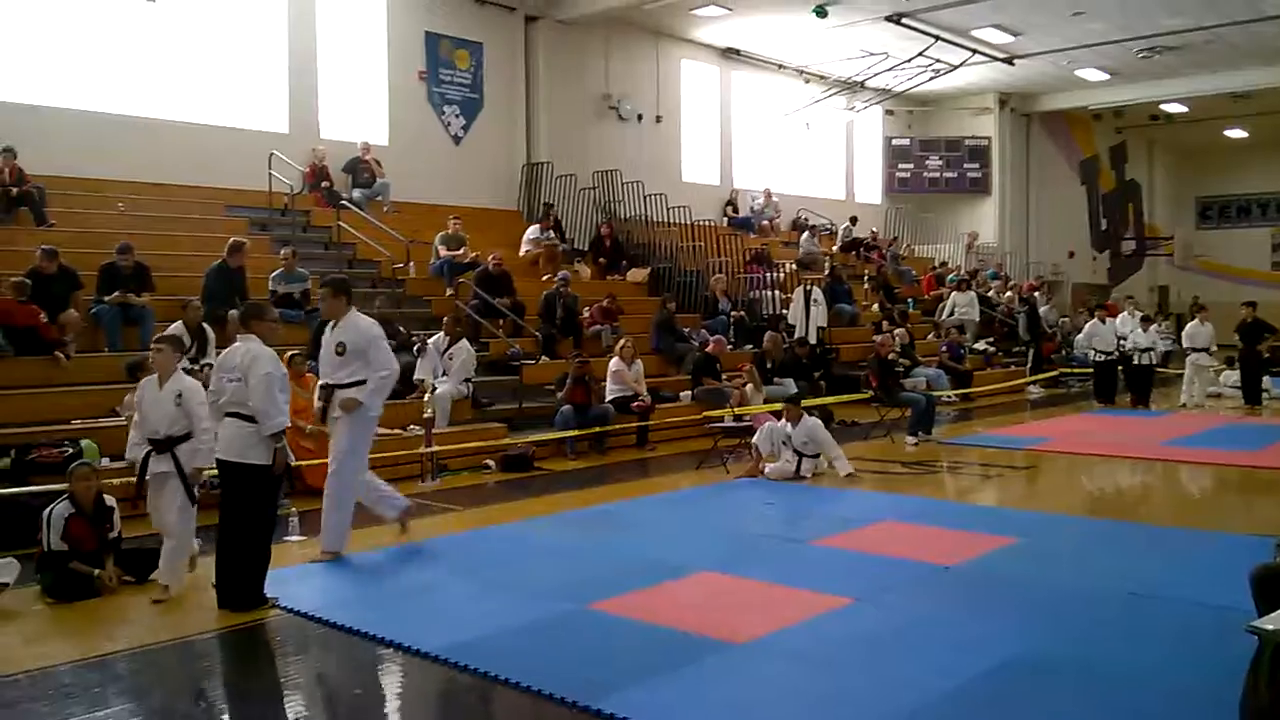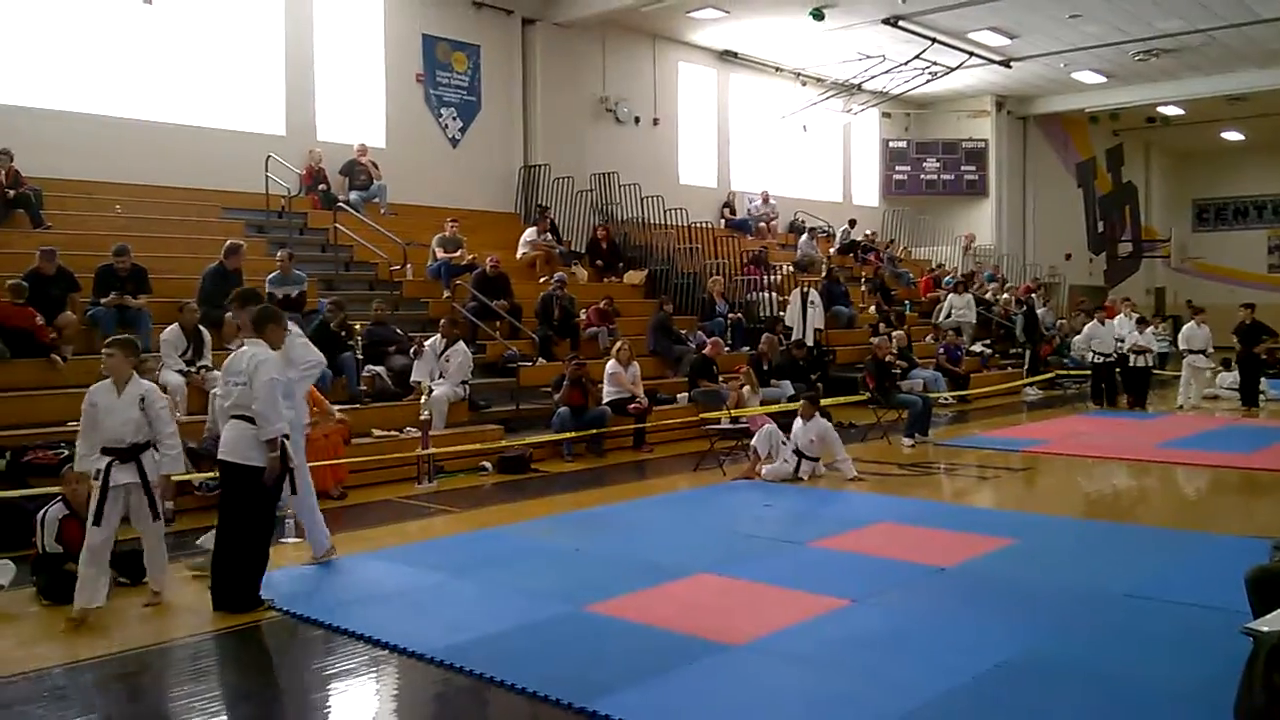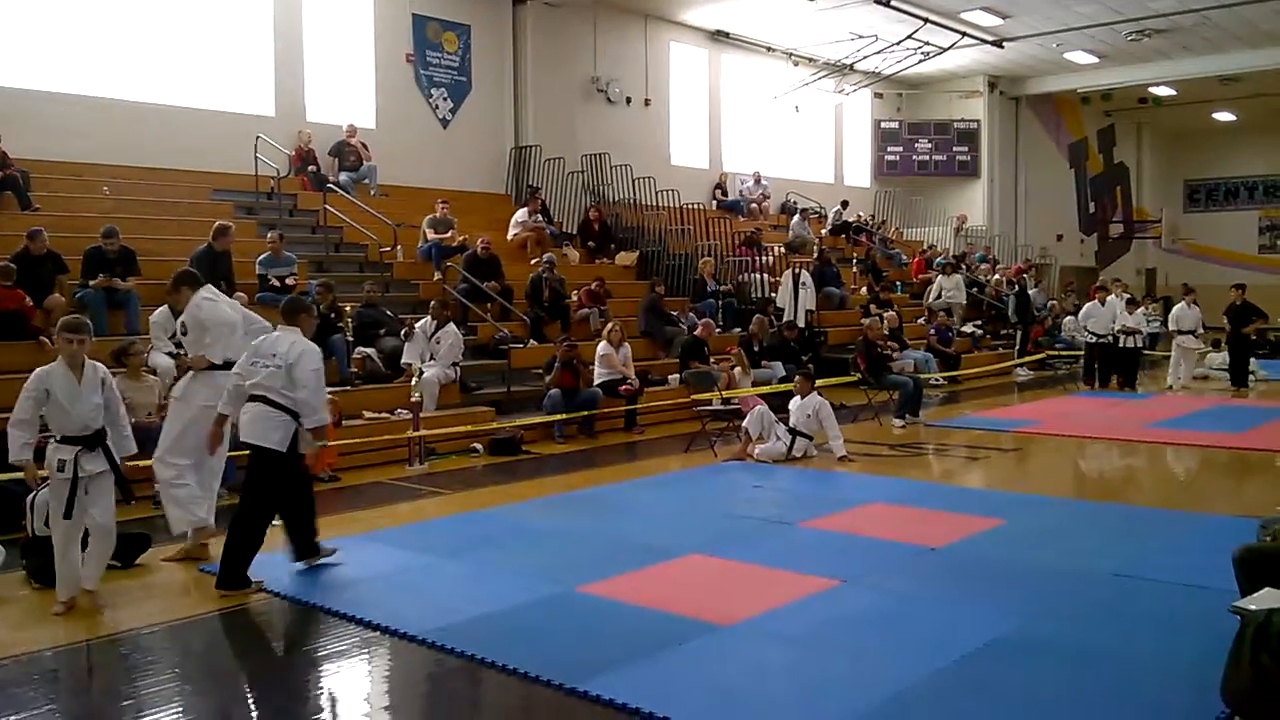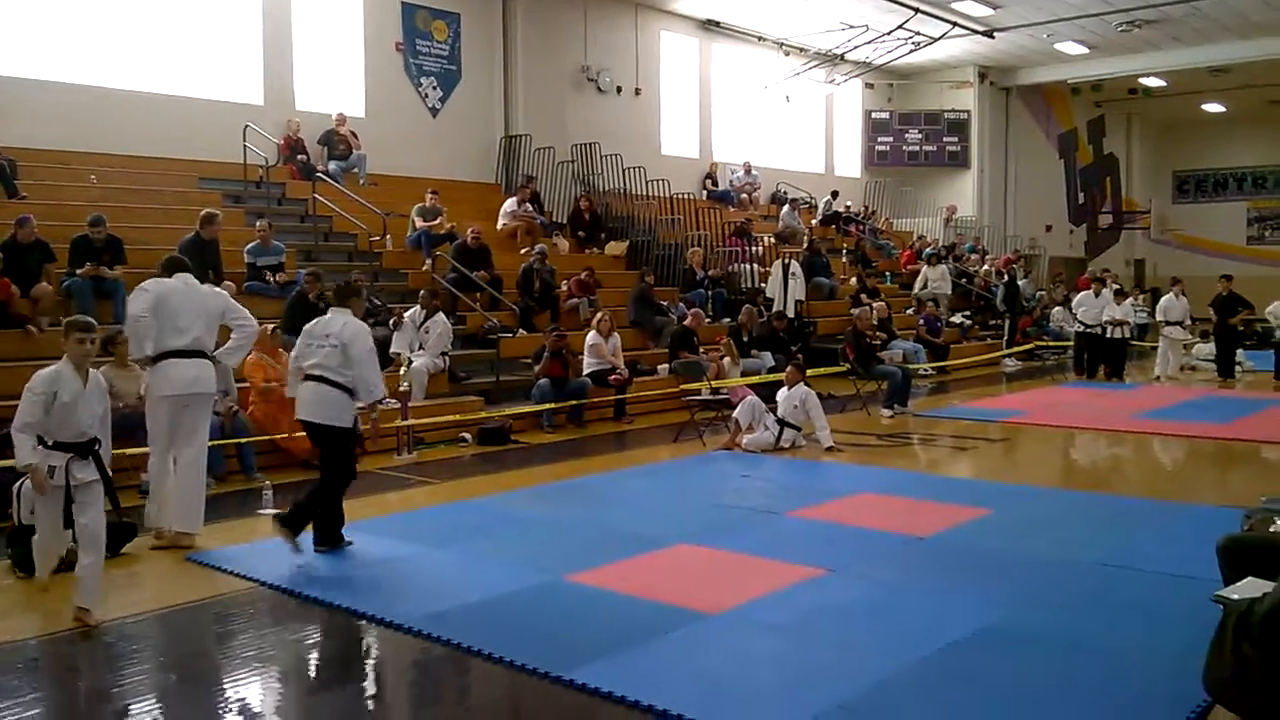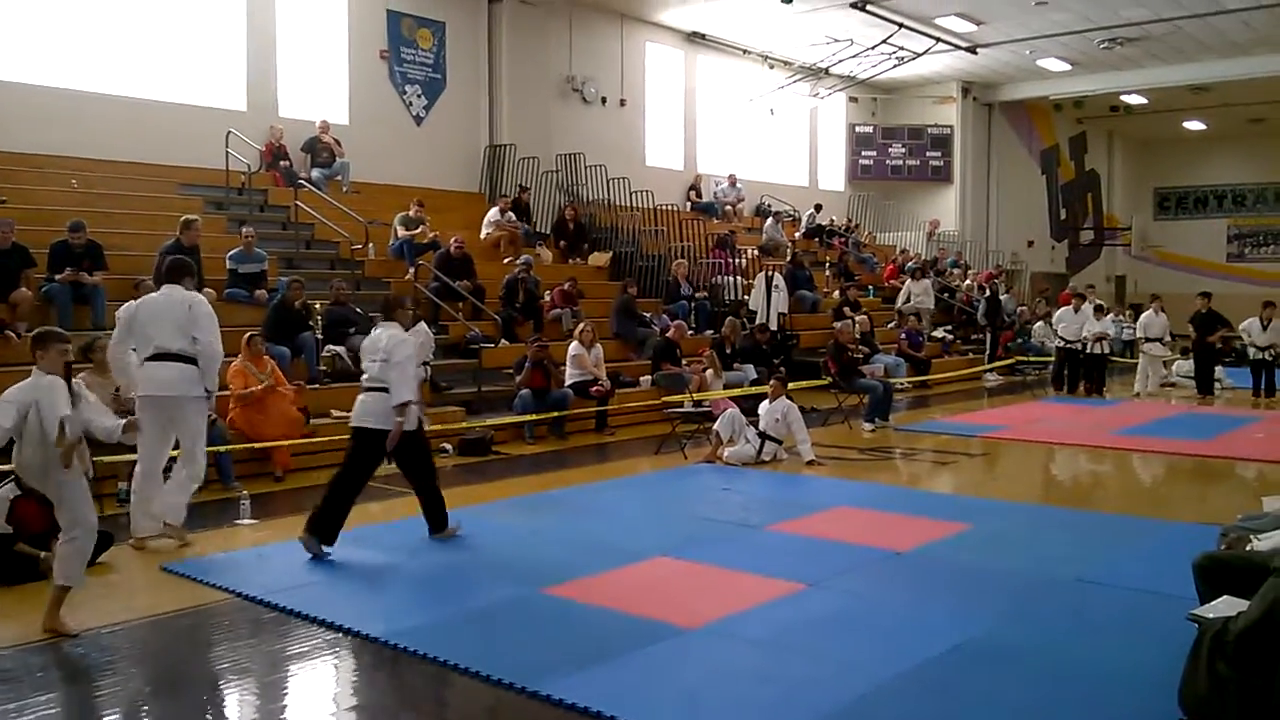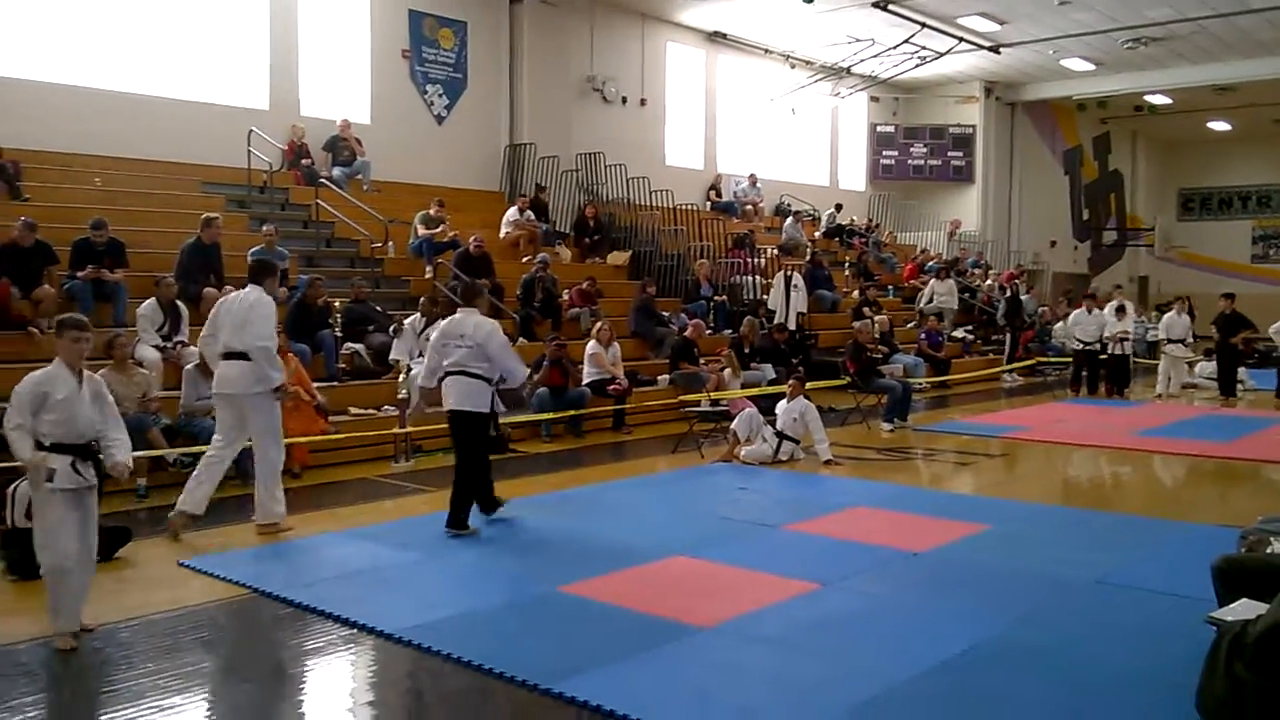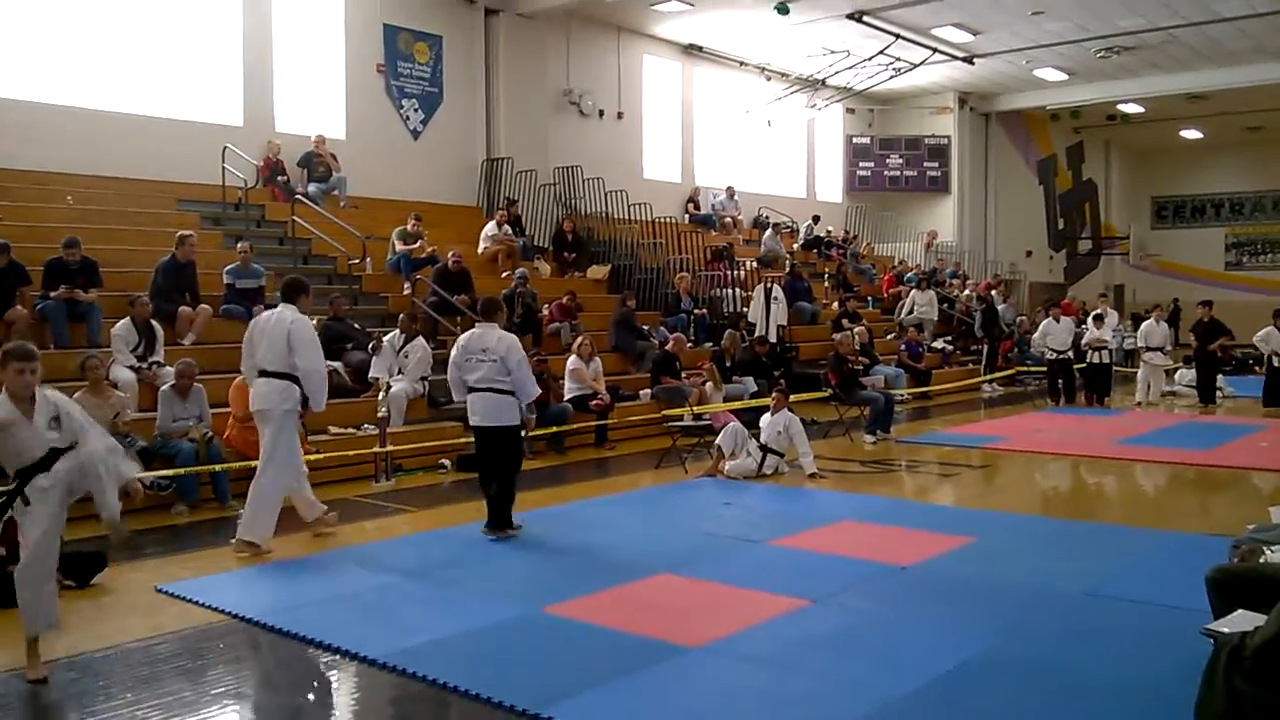
dt=0.4s
person 1, frame 1
left shoulder: (189, 387)
right shoulder: (145, 386)
left elbow: (204, 429)
right elbow: (138, 426)
left wrist: (199, 466)
right wrist: (138, 460)
left hip: (181, 459)
right hip: (154, 459)
left knee: (177, 522)
right knee: (161, 520)
left ankle: (167, 581)
right ankle: (190, 551)
person 1, frame 2
left shoulder: (148, 392)
right shoulder: (96, 393)
left elbow: (167, 434)
right elbow: (87, 435)
left wrist: (166, 474)
right wrist: (87, 471)
left hip: (141, 469)
right hip: (107, 470)
left knee: (151, 533)
right knee: (96, 540)
left ankle: (157, 586)
right ankle: (85, 604)
person 1, frame 3
left shoulder: (100, 374)
right shoulder: (43, 378)
left elbow: (117, 416)
right elbow: (21, 422)
left wrist: (123, 454)
right wrist: (26, 461)
left hip: (99, 456)
right hip: (64, 458)
left knee: (103, 525)
right knee: (65, 530)
left ankle: (89, 586)
right ankle: (67, 593)
person 1, frame 4
left shoulder: (98, 382)
right shoulder: (46, 379)
right elbow: (23, 427)
left wrist: (103, 460)
right wrist: (32, 468)
left hip: (88, 464)
right hip: (53, 464)
left knee: (93, 535)
right knee: (51, 534)
left ankle: (84, 606)
right ankle: (43, 573)
person 1, frame 5
left shoulder: (72, 389)
left elbow: (98, 421)
left wrist: (122, 426)
left hip: (62, 466)
right hip: (38, 460)
left knee: (82, 528)
right knee: (54, 390)
left ankle: (52, 614)
right ankle: (68, 444)
person 1, frame 6
left shoulder: (96, 385)
right shoulder: (37, 382)
left elbow: (112, 426)
left wrist: (119, 458)
right wrist: (29, 457)
left hip: (84, 470)
right hip: (51, 473)
left knee: (85, 550)
right knee: (61, 554)
left ankle: (70, 616)
right ankle: (63, 627)
person 1, frame 7
left shoulder: (55, 402)
left elbow: (94, 437)
left wrist: (126, 474)
left hip: (67, 473)
right hip: (33, 491)
left knee: (94, 453)
right knee: (34, 567)
left ankle: (111, 516)
right ankle: (33, 652)
person 2, frame 1
left shoulder: (365, 328)
right shoulder: (332, 329)
left elbow: (388, 370)
left wrist: (359, 399)
right wrist: (321, 402)
left hip: (355, 407)
right hip: (337, 407)
left knee: (340, 475)
right knee: (354, 473)
left ankle: (331, 545)
right ankle: (398, 508)
person 2, frame 2
left shoulder: (283, 331)
right shoulder: (255, 335)
left elbow: (315, 361)
left wrist: (289, 394)
left hip: (281, 417)
right hip: (258, 418)
left knee: (294, 486)
right knee: (241, 485)
left ankle: (322, 546)
right ankle: (219, 553)
person 2, frame 3
left shoulder: (201, 301)
right shoulder: (224, 302)
left elbow: (228, 322)
left wrist: (210, 357)
right wrist: (238, 365)
left hip: (206, 386)
right hip: (222, 385)
left knee: (168, 458)
right knee: (207, 466)
left ankle: (199, 524)
right ankle: (197, 541)
person 2, frame 4
left shoulder: (154, 287)
right shoulder: (214, 295)
left elbow: (137, 316)
right elbow: (249, 327)
left wrist: (142, 354)
right wrist: (221, 357)
left hip: (167, 373)
right hip: (202, 375)
left knee: (161, 453)
right knee: (192, 454)
left ankle: (159, 524)
right ankle: (184, 529)
person 2, frame 5
left shoulder: (140, 305)
right shoulder: (195, 302)
left elbow: (117, 351)
right elbow: (210, 347)
left wrist: (135, 381)
right wrist: (210, 385)
left hip: (150, 382)
right hip: (186, 380)
left knee: (149, 458)
right knee: (193, 456)
left ankle: (141, 530)
right ankle: (170, 519)
person 2, frame 6
left shoulder: (226, 301)
right shoulder: (263, 302)
left elbow: (206, 342)
right elbow: (260, 346)
right wrist: (277, 379)
left hip: (226, 376)
right hip: (253, 378)
left knee: (223, 446)
right knee: (269, 448)
left ankle: (186, 509)
right ankle: (269, 517)
person 2, frame 7
left shoulder: (260, 321)
right shoulder: (299, 322)
left elbow: (248, 366)
right elbow: (311, 368)
right wrist: (315, 403)
left hip: (262, 393)
right hip: (284, 396)
left knee: (291, 462)
right knee: (274, 467)
left ankle: (315, 515)
right ankle: (249, 537)
person 3, frame 1
left shoulder: (225, 356)
right shoulder: (262, 355)
left elbow: (214, 401)
right elbow: (266, 405)
right wrist: (279, 445)
left hip: (230, 446)
right hip: (257, 446)
left knee: (232, 521)
right knee: (256, 523)
left ankle: (228, 593)
right ankle: (247, 596)
person 3, frame 2
left shoulder: (234, 358)
right shoulder: (268, 360)
left elbow: (223, 405)
right elbow: (268, 410)
right wrist: (274, 453)
left hip: (232, 447)
right hip: (257, 449)
left knee: (231, 523)
right knee: (255, 527)
left ankle: (224, 595)
right ankle: (242, 598)
person 3, frame 3
left shoulder: (261, 343)
right shoulder: (306, 350)
left elbow: (235, 383)
right elbow: (311, 398)
left wrist: (218, 424)
right wrist: (319, 439)
left hip: (254, 420)
right hip: (278, 427)
left knee: (298, 485)
right knee: (256, 504)
left ankle: (306, 547)
right ankle: (231, 578)
person 3, frame 4
left shoulder: (313, 327)
right shoulder: (356, 329)
left elbow: (295, 366)
right elbow: (366, 372)
left wrist: (300, 396)
right wrist: (373, 411)
left hip: (310, 400)
right hip: (335, 403)
left knee: (335, 468)
right knee: (340, 473)
left ankle: (328, 535)
right ankle: (291, 523)
person 3, frame 5
left shoulder: (372, 339)
right shoulder: (403, 340)
right elbow: (401, 382)
right wrist: (401, 418)
left hip: (365, 411)
right hip: (390, 415)
left knee: (351, 475)
right knee: (421, 470)
left ankle: (317, 531)
right ankle: (438, 525)
person 3, frame 6
left shoulder: (445, 326)
right shoulder: (488, 326)
left elbow: (431, 362)
right elbow: (506, 361)
right wrist: (523, 383)
left hip: (453, 390)
right hip: (476, 393)
left knee: (469, 452)
right knee: (471, 458)
left ankle: (489, 502)
right ankle: (457, 521)
person 3, frame 7
left shoulder: (464, 340)
right shoulder: (508, 340)
left elbow: (454, 376)
right elbow: (522, 377)
right wrist: (529, 410)
left hip: (477, 406)
right hip: (503, 406)
left knee: (489, 467)
right knee: (508, 467)
left ankle: (501, 521)
right ankle: (497, 524)
